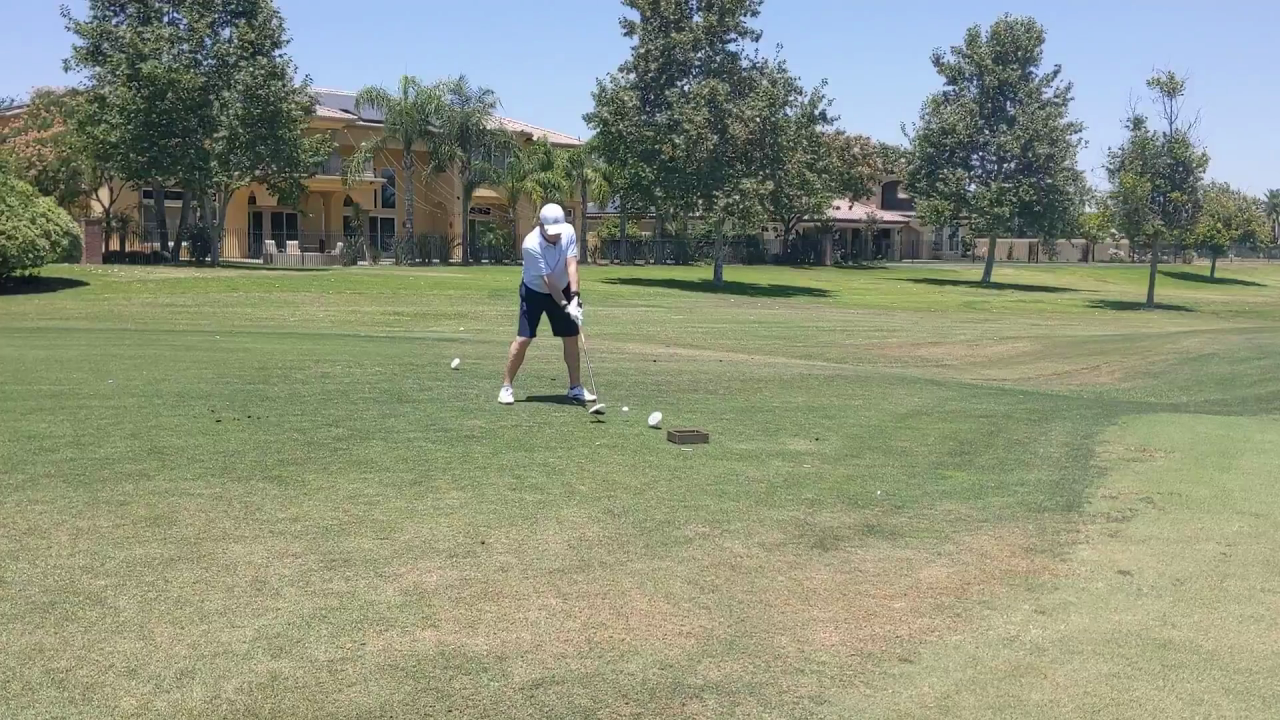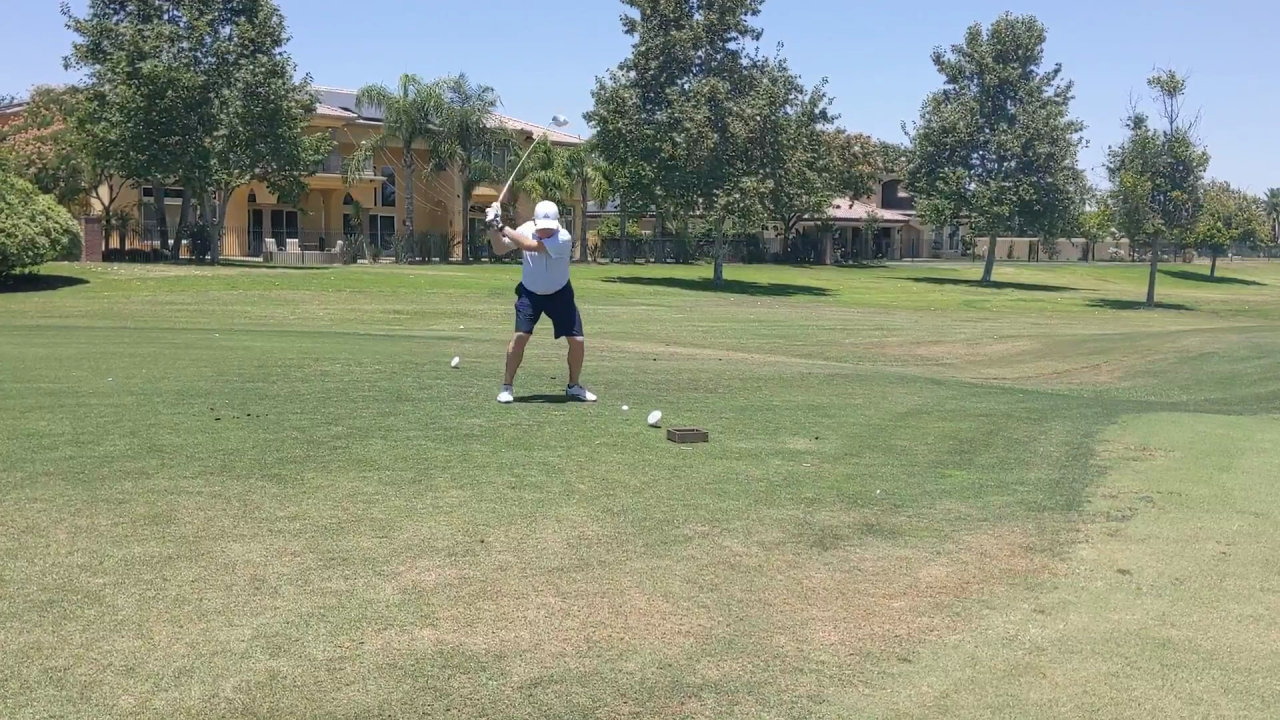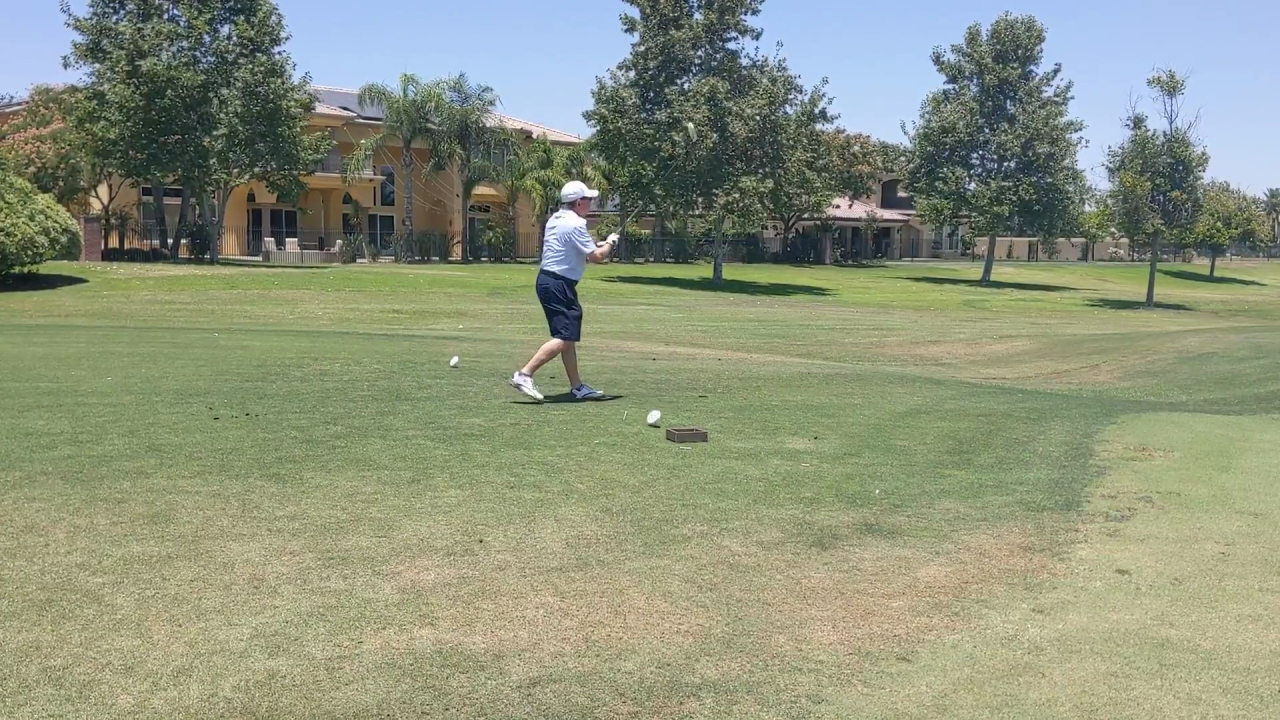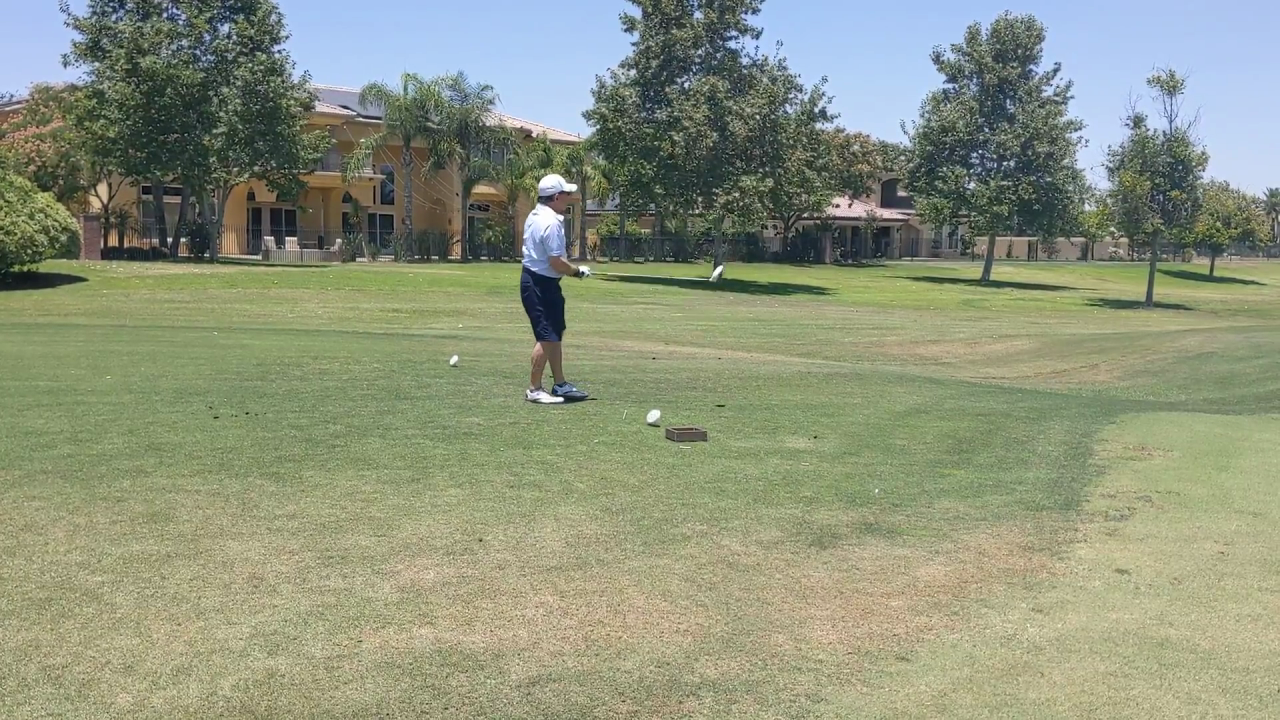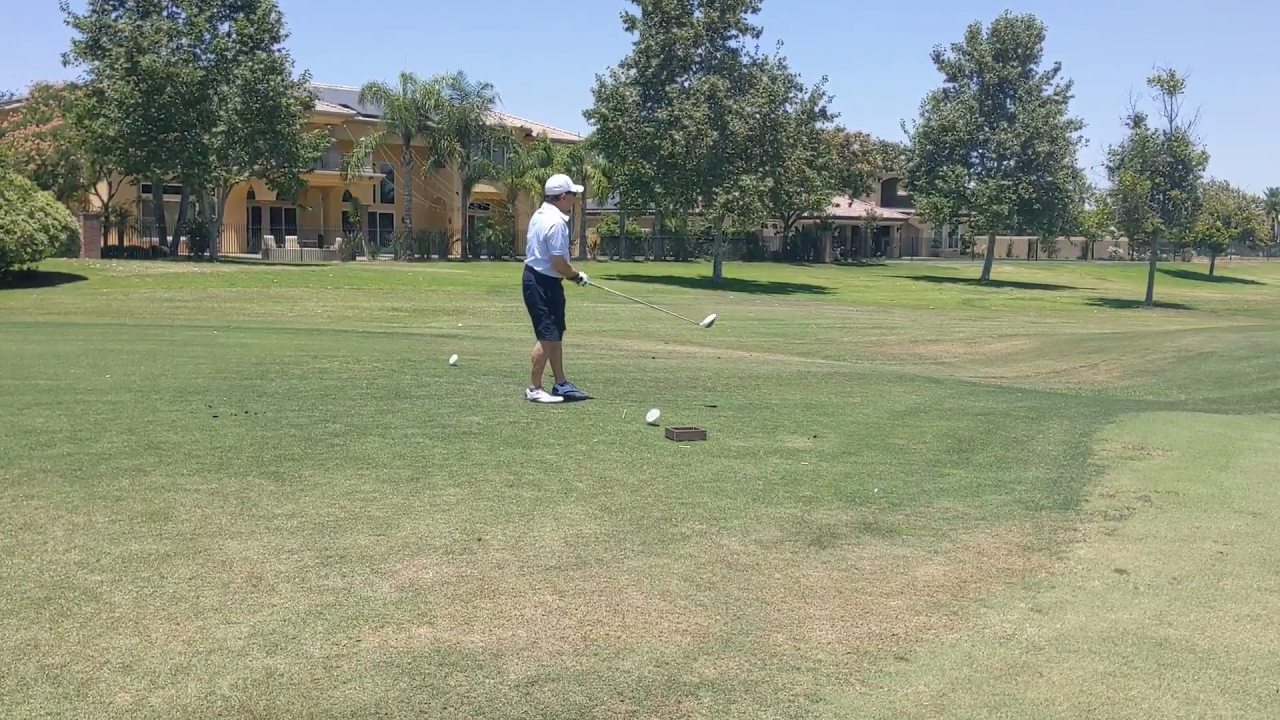
dt=1s
person 1, frame 1
left shoulder: (569, 232)
right shoulder: (531, 245)
left elbow: (571, 266)
right elbow: (547, 280)
left wrist: (575, 296)
right wrist: (565, 305)
left hip: (562, 290)
right hip: (534, 292)
left knee: (571, 338)
right knee: (523, 339)
left ankle: (575, 387)
right ankle: (507, 386)
person 1, frame 2
left shoulder: (563, 238)
right shoulder: (526, 229)
left elbow: (529, 245)
right elbow: (499, 249)
left wrist: (502, 227)
right wrist: (494, 226)
left hip: (559, 294)
right hip: (530, 293)
left knee: (577, 341)
right knee: (520, 336)
left ankle: (574, 386)
right ankle: (507, 386)
person 1, frame 3
left shoulder: (557, 219)
right shoulder: (574, 224)
right elbow: (596, 256)
left wrist: (600, 243)
right wrist: (610, 243)
left hip: (550, 281)
right hip: (558, 285)
left knee: (569, 336)
right knee: (564, 337)
left ankle: (577, 387)
right ankle: (524, 374)
person 1, frame 4
left shoulder: (536, 216)
right shoulder: (550, 222)
right elbow: (556, 262)
left wrist: (572, 269)
right wrist: (577, 271)
left hip: (538, 281)
right hip: (541, 284)
left knee: (555, 334)
right knee: (546, 337)
left ankle: (560, 385)
right ankle: (534, 389)
person 1, frame 5
left shoulder: (541, 214)
right shoulder: (555, 221)
right elbow: (558, 262)
left wrist: (571, 274)
right wrist: (577, 276)
left hip: (538, 278)
right hip: (543, 283)
left knee: (555, 334)
right knee: (547, 336)
left ankle: (561, 384)
right ankle: (534, 388)
